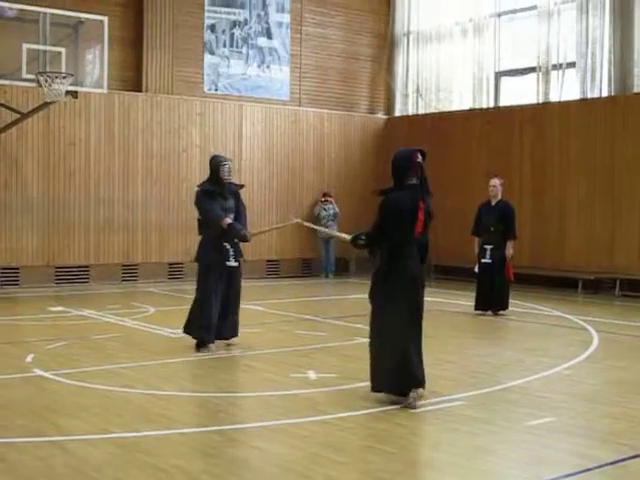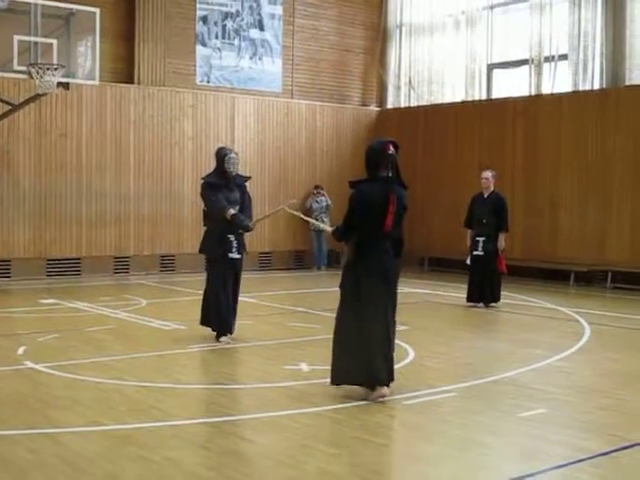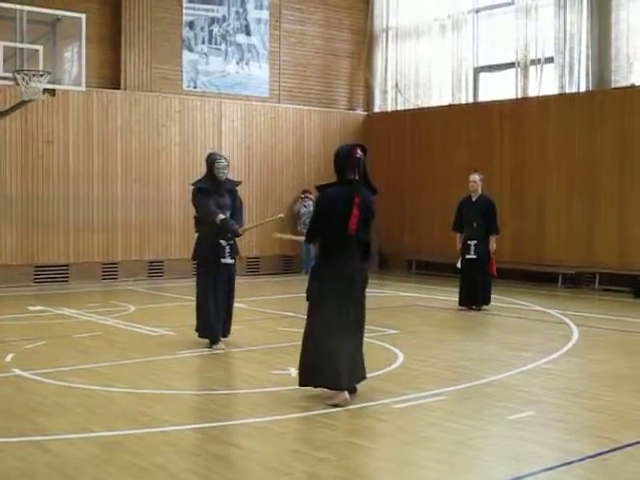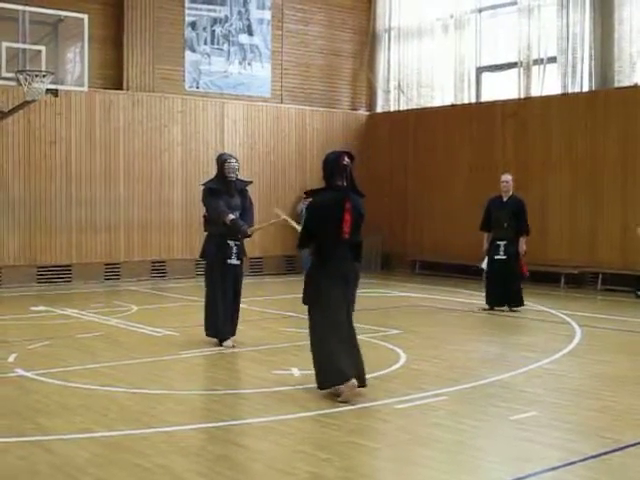
dt=1s
person 1, frame 1
left shoulder: (393, 200)
right shoulder: (423, 200)
left elbow: (378, 234)
left wrist: (360, 240)
right wrist: (370, 240)
left hip: (394, 269)
right hip: (415, 268)
left knee: (393, 325)
right knee: (409, 324)
left ankle: (411, 384)
right ankle: (400, 386)
person 1, frame 2
left shoulder: (363, 193)
right shoulder: (399, 193)
left elbow: (348, 228)
right elbow: (394, 227)
left wrist: (337, 233)
left hip: (365, 263)
right hip: (389, 262)
left knee: (363, 320)
right knee: (382, 319)
left ankle: (377, 381)
right ankle: (380, 377)
person 1, frame 3
left shoulder: (329, 196)
right shoulder: (367, 198)
left elbow: (313, 233)
right elbow: (365, 233)
left wrist: (312, 238)
left hip: (331, 267)
right hip: (357, 268)
left knee: (328, 325)
right knee: (350, 323)
left ankle: (341, 387)
right ankle: (349, 380)
person 1, frame 4
left shoulder: (319, 202)
right shoulder: (356, 202)
left elbow: (305, 240)
right elbow: (355, 235)
left wrist: (311, 241)
left hip: (325, 270)
right hip: (348, 269)
left knee: (327, 325)
right knee: (341, 322)
left ankle: (344, 379)
right ankle: (350, 375)
person 2, frame 1
left shoulder: (234, 191)
right shoulder: (205, 194)
left elbow: (241, 214)
right elbow: (216, 215)
left wrist: (241, 231)
right wrist: (235, 229)
left hip: (231, 247)
right hip: (212, 248)
left knee: (231, 292)
right knee: (209, 293)
left ankle: (226, 332)
right ankle: (203, 338)
person 2, frame 2
left shoulder: (240, 184)
right shoulder: (210, 185)
left elbow: (246, 206)
right elbow: (220, 206)
left wrist: (245, 222)
right wrist: (238, 219)
left hip: (235, 239)
right hip: (217, 240)
left knee: (232, 284)
right knee: (218, 284)
left ankle: (224, 325)
right ankle: (221, 329)
person 2, frame 3
left shoulder: (231, 189)
right shoulder: (201, 191)
left elbow: (238, 211)
right elbow: (210, 212)
left wrist: (235, 227)
right wrist: (226, 224)
left hip: (227, 245)
right hip: (209, 245)
left knee: (226, 290)
right knee: (210, 290)
left ankle: (219, 332)
right ankle: (213, 335)
person 2, frame 4
left shoulder: (241, 189)
right shoulder: (211, 190)
left elbow: (248, 211)
right elbow: (219, 211)
left wrist: (245, 227)
right wrist: (236, 224)
left hip: (235, 244)
right hip: (217, 243)
left knee: (233, 289)
right knee: (218, 288)
left ankle: (226, 332)
right ankle: (222, 334)
person 3, frame 1
left shoulder: (507, 207)
right shoulder: (483, 207)
left elbow: (511, 231)
right elbow: (477, 228)
left wrist: (509, 248)
right wrist: (476, 245)
left hip: (500, 248)
right hip: (485, 247)
left knee: (499, 277)
right knee: (483, 276)
left ankle: (497, 306)
right ankle: (484, 306)
person 3, frame 2
left shoulder: (499, 199)
right shoulder: (476, 199)
left elbow: (503, 223)
right elbow: (469, 221)
left wrist: (501, 240)
right wrist: (469, 238)
left hip: (492, 239)
right hip: (477, 239)
left knee: (491, 269)
right knee: (475, 268)
left ankle: (489, 298)
right ankle: (476, 297)
person 3, frame 3
left shoulder: (487, 202)
right shoulder: (464, 202)
left elbow: (493, 226)
right elbow: (458, 225)
left wrist: (492, 243)
right wrist: (459, 242)
left hip: (483, 243)
right hip: (468, 243)
left knee: (483, 273)
right knee: (467, 272)
left ankle: (480, 302)
right ankle: (468, 301)
person 3, frame 4
left shoulder: (518, 203)
right shoulder: (493, 202)
left elbow: (523, 226)
right elbow: (486, 225)
left wrist: (522, 244)
right wrist: (486, 242)
left hip: (512, 243)
right hip: (496, 243)
left knee: (512, 274)
right knee: (493, 273)
left ankle: (512, 303)
right ankle: (493, 303)
